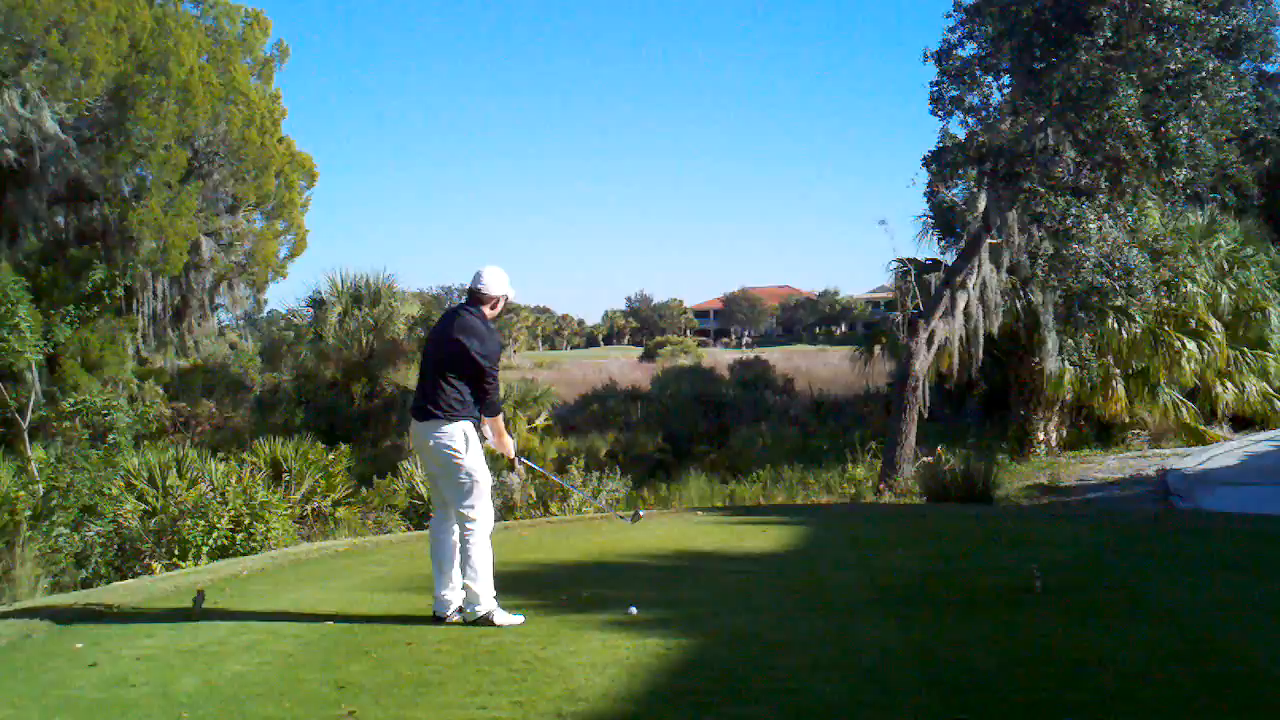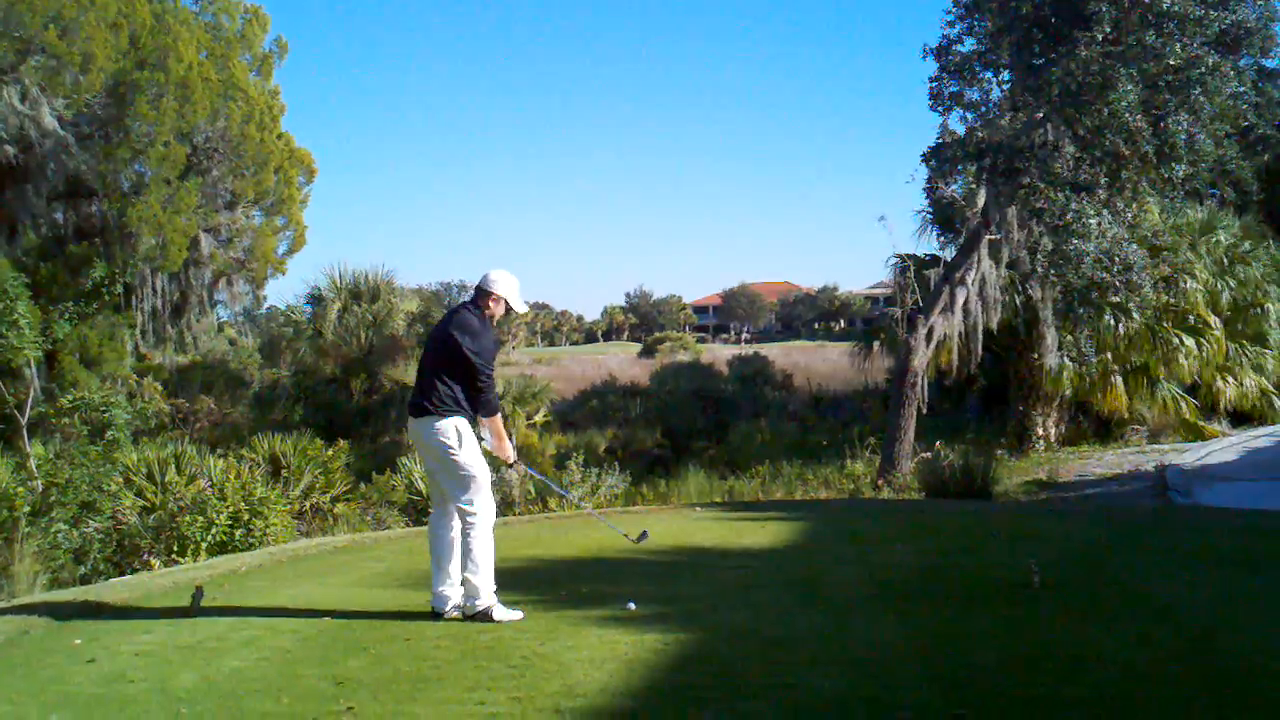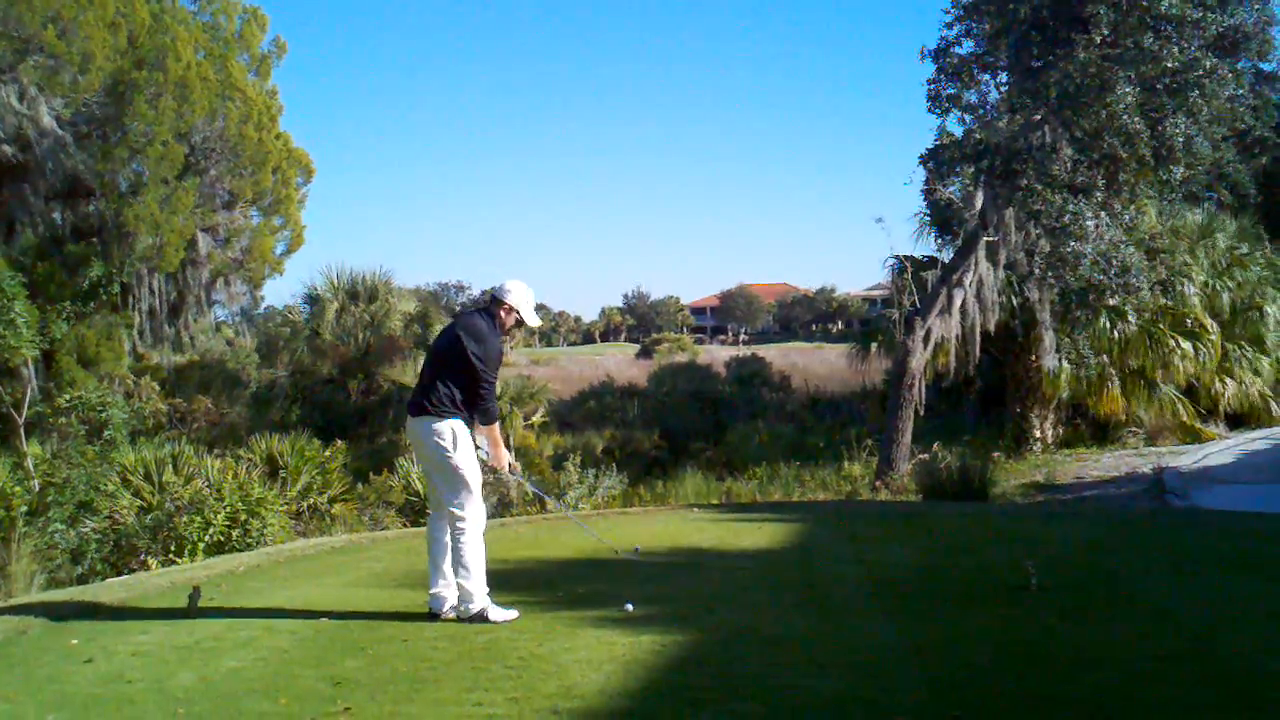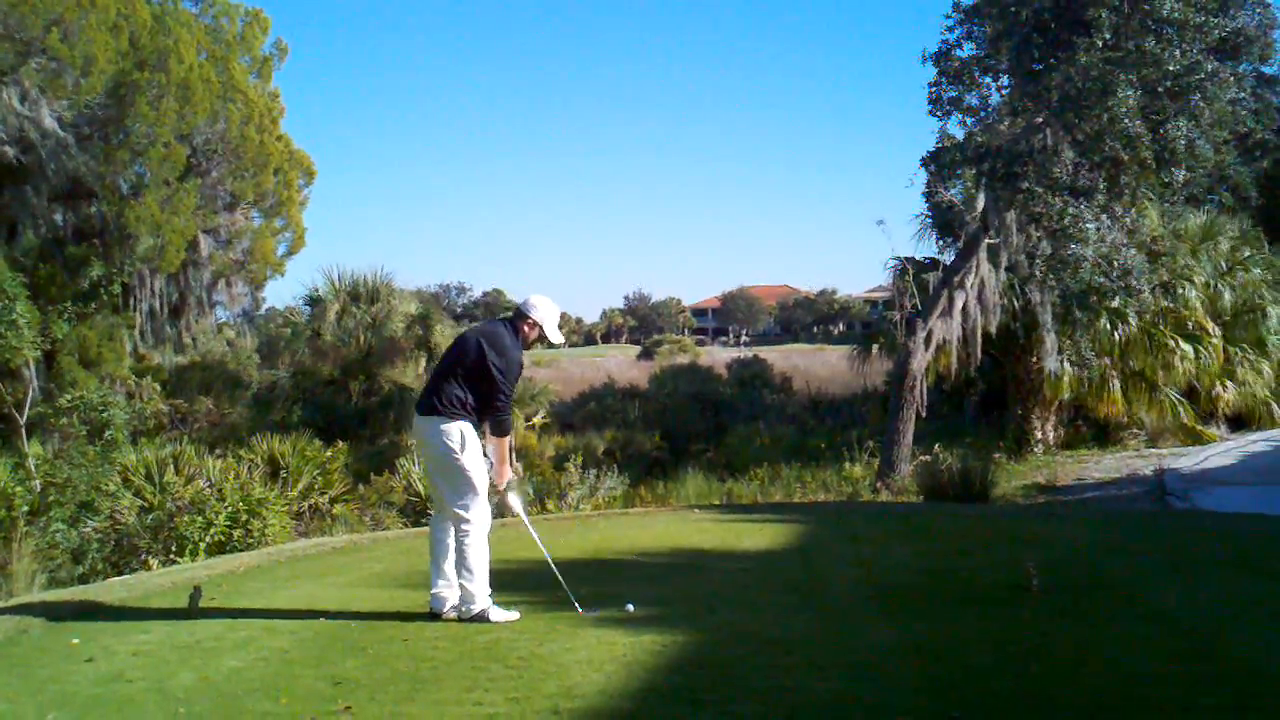
dt=0.3s
person 1, frame 1
left shoulder: (448, 321)
right shoulder: (483, 335)
right elbow: (488, 394)
left wrist: (489, 431)
right wrist: (502, 438)
left hip: (424, 426)
right hip: (452, 430)
left knee: (445, 516)
right knee: (476, 519)
left ankle: (447, 604)
right ankle: (480, 607)
person 1, frame 2
left shoulder: (455, 319)
right shoulder: (477, 331)
right elbow: (484, 393)
left wrist: (489, 434)
right wrist: (501, 440)
left hip: (424, 422)
right hip: (447, 424)
left knee: (445, 511)
right knee: (479, 511)
left ankle: (446, 599)
right ankle: (480, 601)
person 1, frame 3
left shoulder: (467, 324)
right shoulder: (485, 337)
right elbow: (484, 400)
left wrist: (485, 440)
right wrist: (498, 448)
left hip: (423, 422)
right hip: (444, 426)
left knee: (443, 514)
right knee: (468, 516)
left ankle: (443, 600)
right ankle: (473, 603)
person 1, frame 4
left shoulder: (488, 332)
right shoulder: (508, 351)
right elbow: (499, 413)
left wrist: (491, 453)
right wrist: (502, 464)
left hip: (428, 422)
right hip: (451, 427)
left knee: (447, 514)
right knee: (473, 517)
left ankle: (444, 600)
right ankle: (475, 604)
